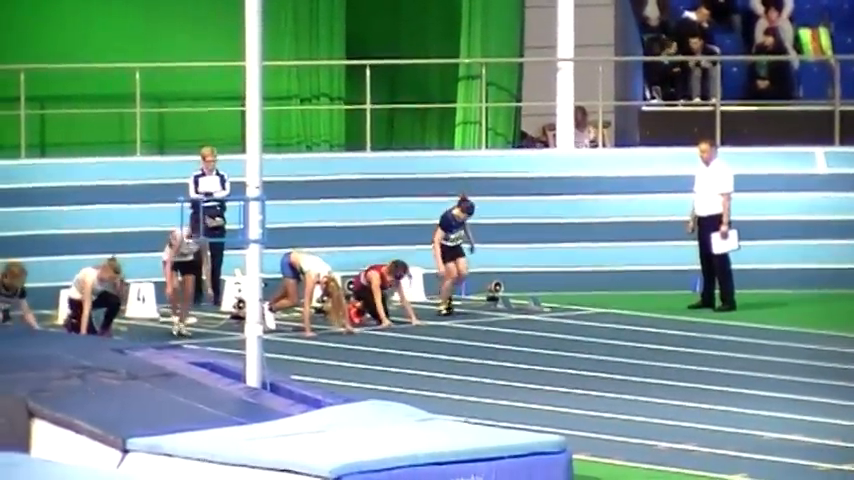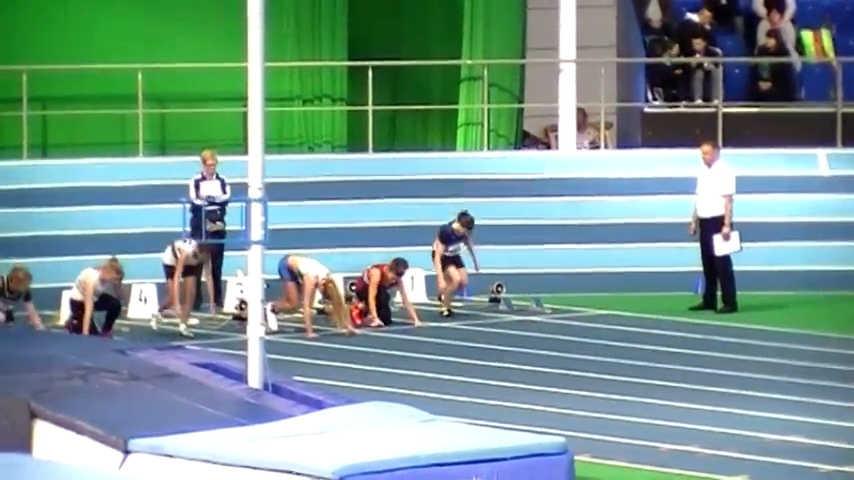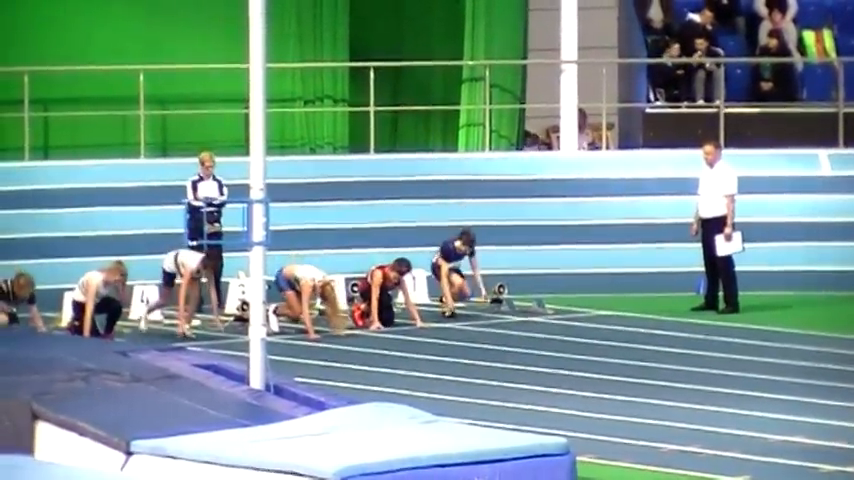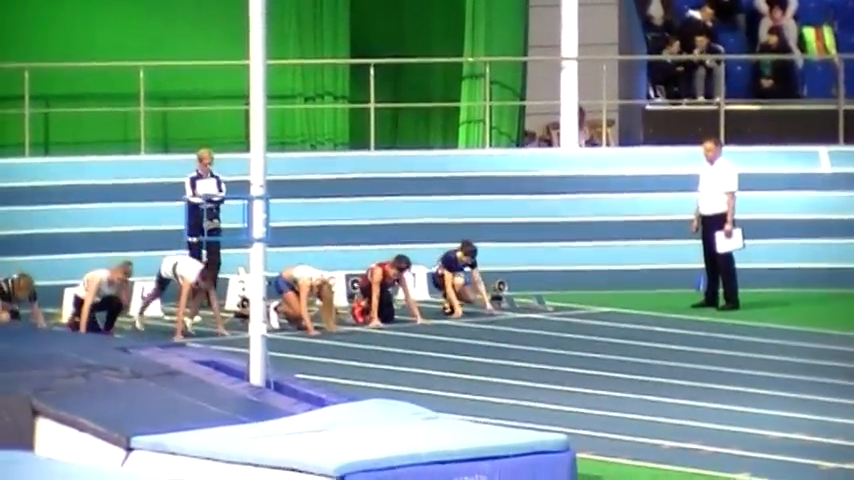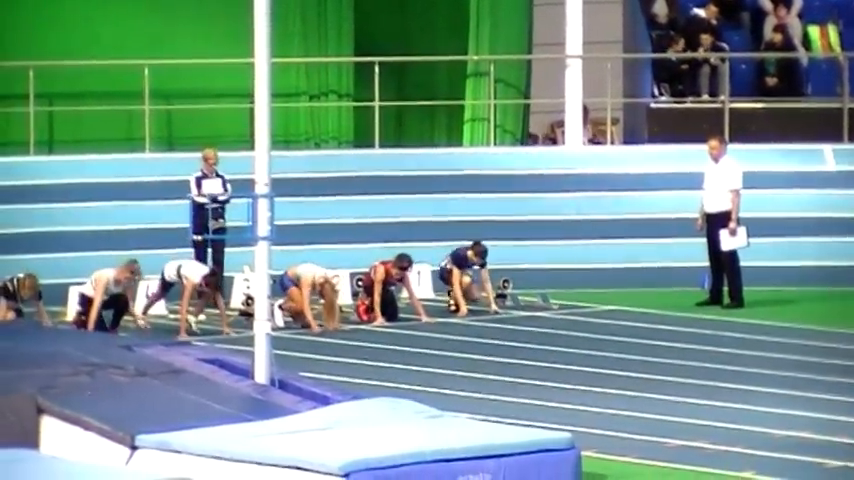
dt=0.2s
person 1, frame 1
left shoulder: (722, 170)
right shoulder: (700, 171)
left elbow: (726, 198)
left wrist: (725, 223)
right wrist: (692, 219)
left hip: (716, 220)
right hip: (702, 221)
left knee: (720, 262)
right knee: (706, 262)
left ankle: (728, 301)
right ankle: (707, 299)
person 1, frame 2
left shoulder: (724, 172)
right shoulder: (702, 173)
left elbow: (728, 200)
left wrist: (727, 225)
right wrist: (694, 221)
left hip: (718, 221)
right hip: (705, 222)
left knee: (722, 263)
right knee: (708, 264)
left ankle: (730, 303)
right ankle: (709, 300)
person 1, frame 3
left shoulder: (726, 172)
right shoulder: (704, 173)
left elbow: (730, 200)
left wrist: (729, 225)
right wrist: (696, 221)
left hip: (720, 222)
right hip: (707, 223)
left knee: (724, 264)
right knee: (710, 264)
left ankle: (732, 303)
right ankle: (710, 301)
person 1, frame 4
left shoulder: (726, 169)
right shoulder: (704, 170)
left elbow: (730, 197)
left wrist: (729, 222)
right wrist: (696, 218)
left hip: (720, 219)
right hip: (707, 220)
left knee: (724, 260)
right knee: (710, 261)
left ankle: (732, 300)
right ankle: (710, 298)
person 1, frame 5
left shoulder: (731, 167)
right shoulder: (709, 168)
left elbow: (735, 195)
left wrist: (733, 220)
right wrist: (701, 216)
left hip: (725, 217)
right hip: (711, 217)
left knee: (729, 258)
right knee: (714, 259)
left ankle: (736, 298)
right ankle: (715, 296)
person 2, frame 1
left shoulder: (222, 176)
right shoulder: (195, 177)
left elbow: (226, 193)
right elbow: (193, 197)
left wrist: (206, 195)
right wrist: (215, 196)
left hip: (217, 220)
right hip: (199, 220)
left knee: (216, 258)
right knee: (198, 256)
left ankle: (216, 294)
right ankle: (197, 292)
person 2, frame 2
left shoulder: (222, 180)
right shoulder: (196, 181)
left elbow: (227, 198)
right elbow: (194, 201)
left wrist: (207, 200)
right wrist: (216, 200)
left hip: (217, 223)
right hip: (200, 224)
left knee: (217, 261)
left ankle: (217, 296)
right ankle: (196, 298)
person 2, frame 3
left shoulder: (219, 182)
right shoulder: (192, 182)
left elbow: (224, 199)
right elbow: (192, 202)
left wrist: (206, 201)
right wrist: (212, 201)
left hip: (214, 226)
right hip: (197, 227)
left knee: (217, 261)
left ankle: (217, 297)
right ankle: (197, 300)
person 2, frame 4
left shoulder: (217, 179)
right shoulder: (191, 179)
left elbow: (222, 195)
right elbow: (191, 199)
left wrist: (203, 198)
right wrist: (210, 199)
left hip: (213, 222)
right hip: (196, 224)
left knee: (215, 258)
right knee: (196, 259)
person 2, frame 5
left shoulder: (222, 178)
right shoulder: (196, 179)
left elbow: (227, 196)
right elbow: (196, 199)
left wrist: (209, 197)
right wrist: (217, 198)
left hip: (218, 222)
right hip: (201, 223)
left knee: (218, 259)
right knee: (201, 260)
left ankle: (218, 293)
